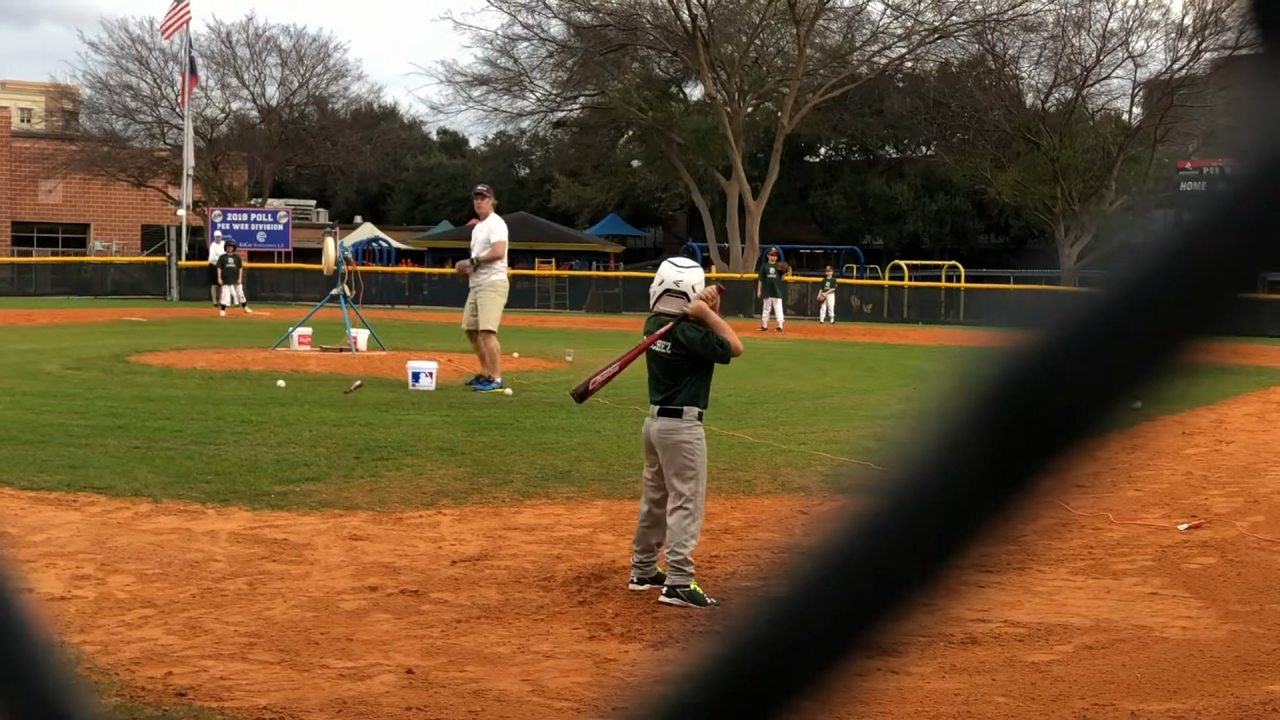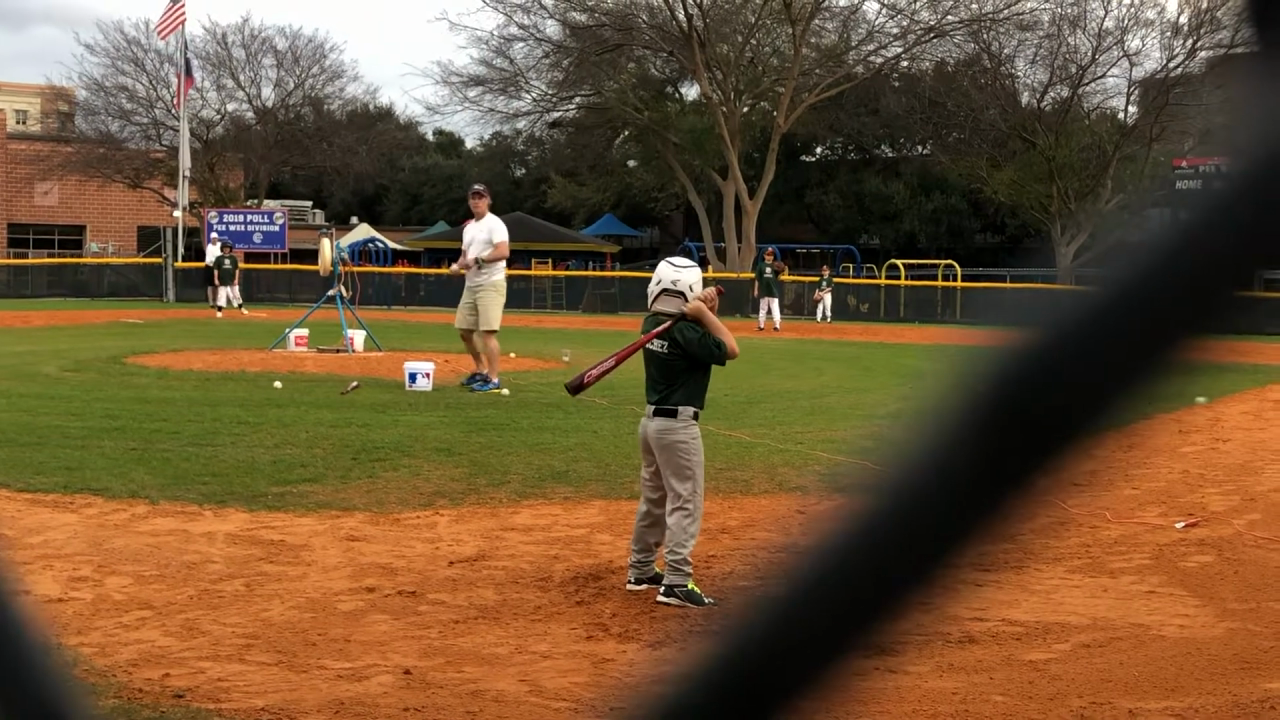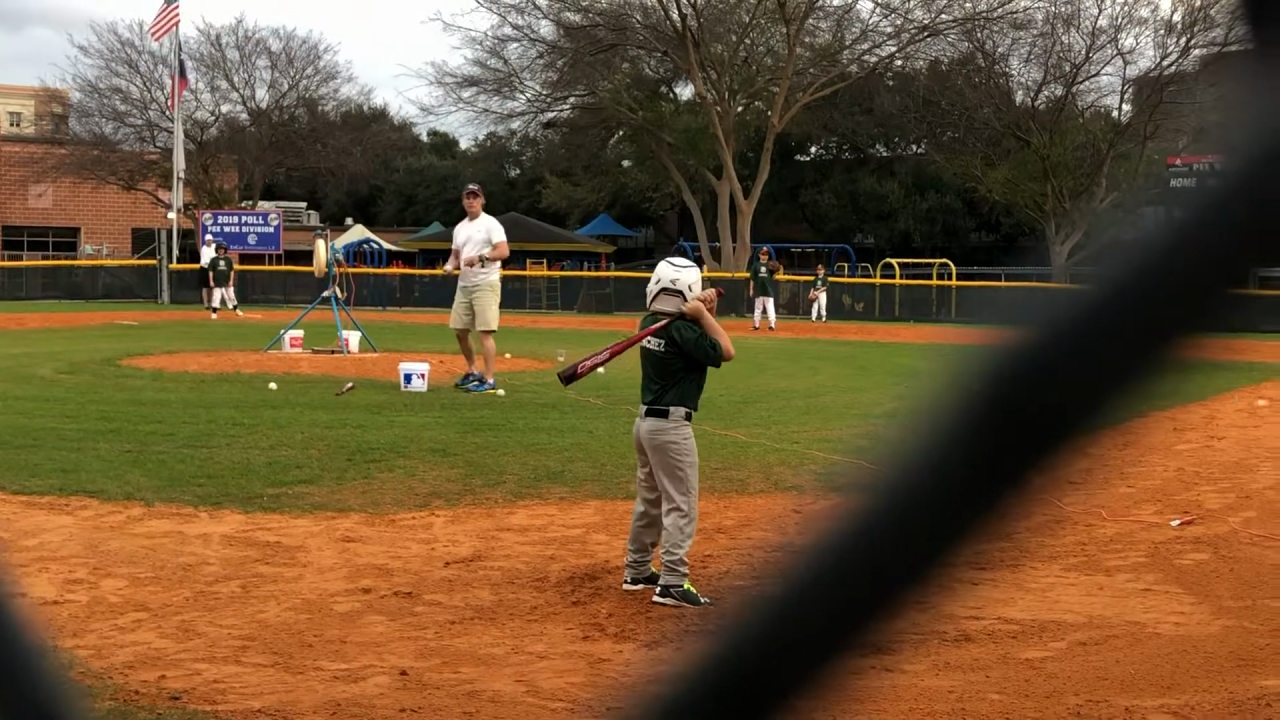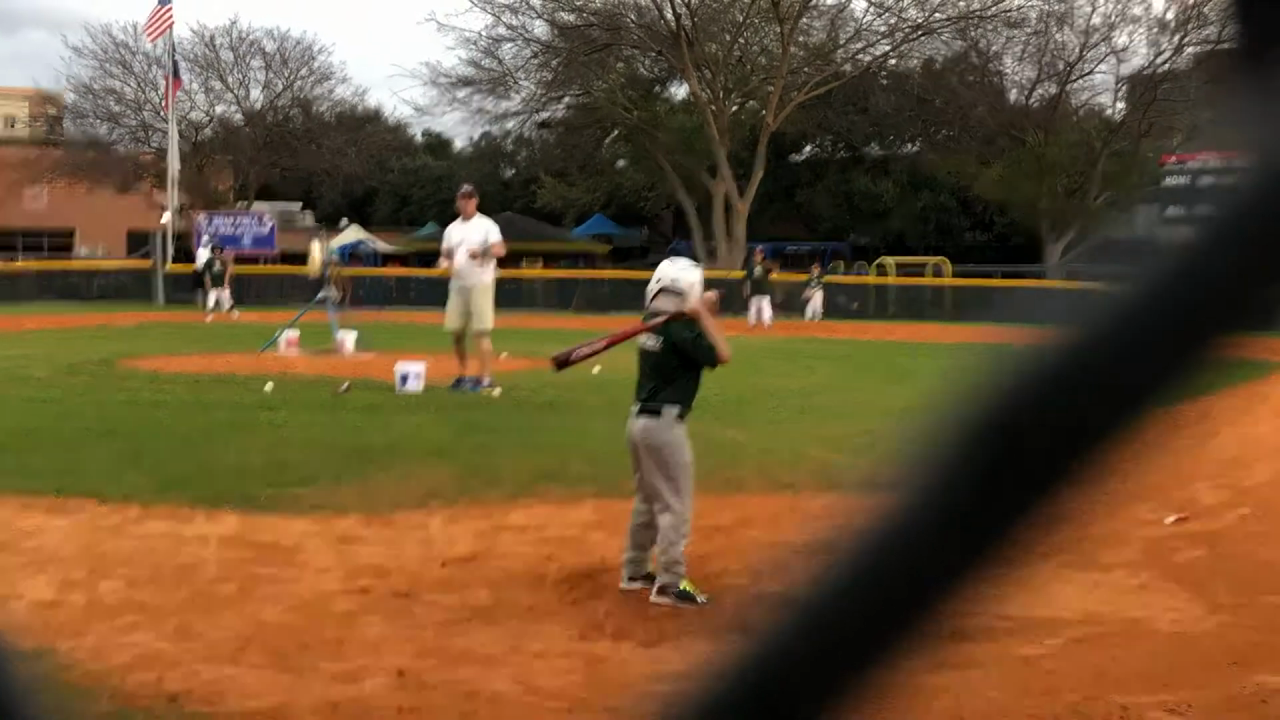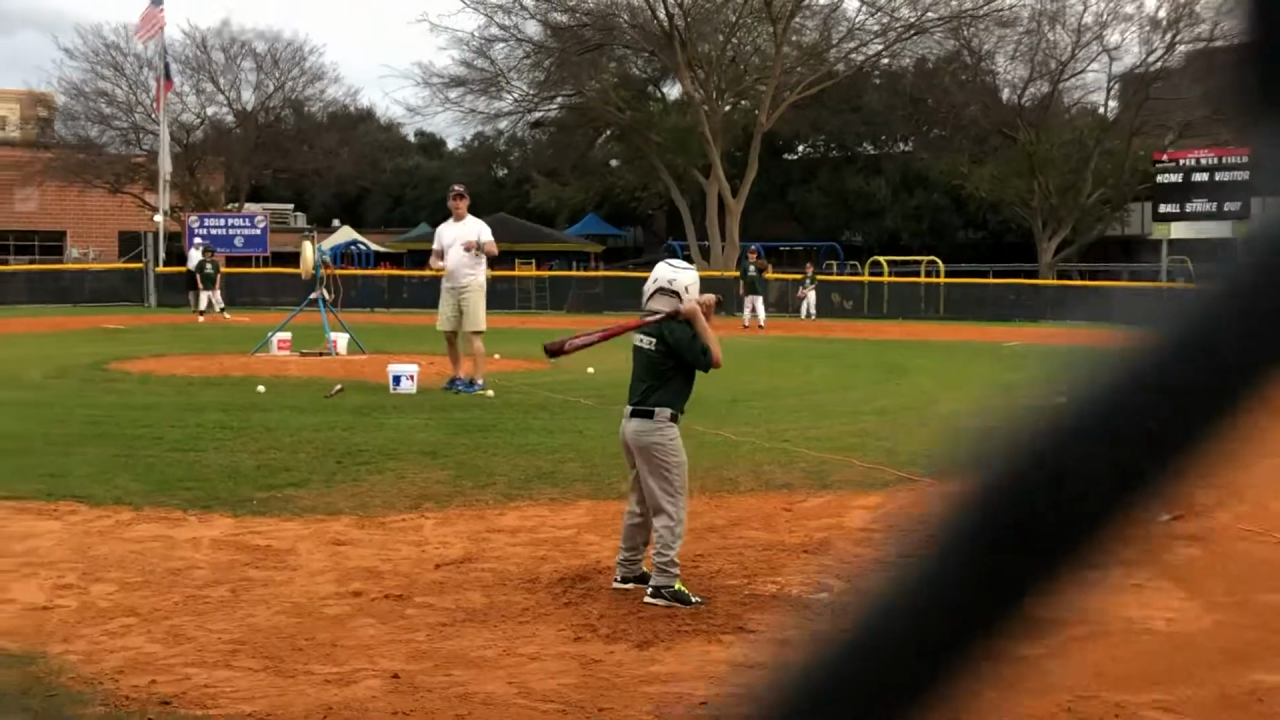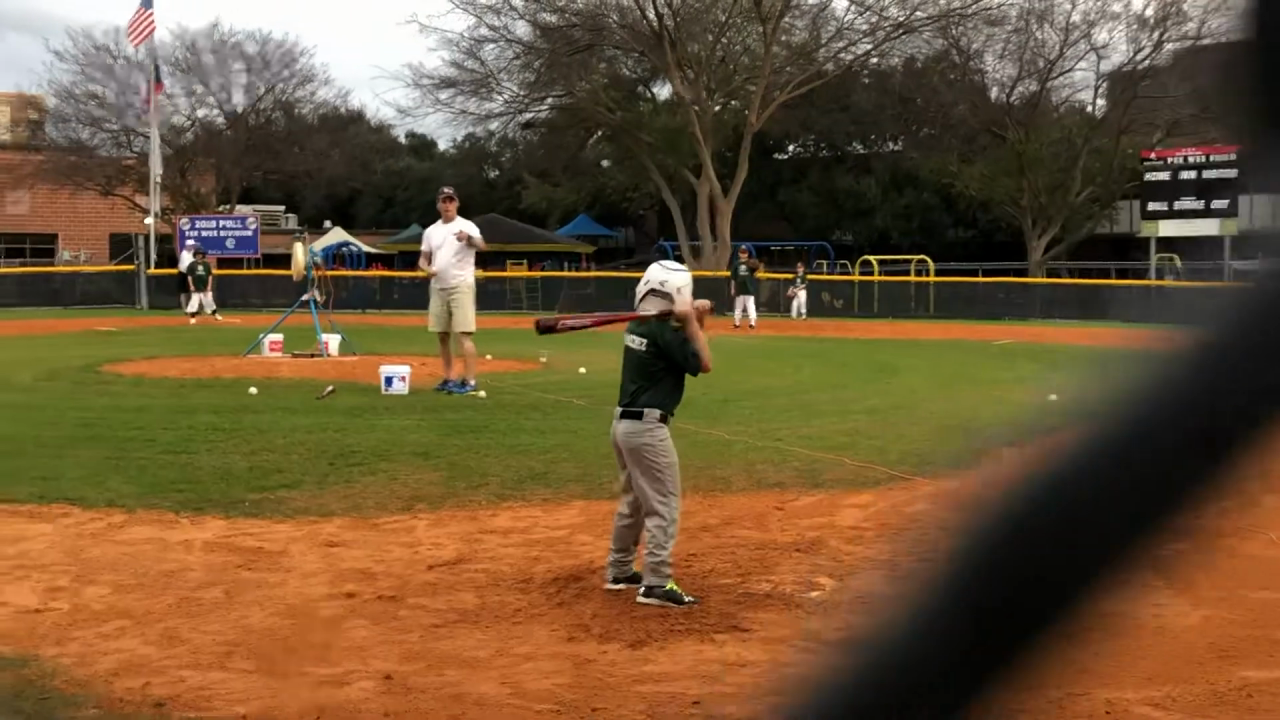
dt=0.1s
person 1, frame 1
left shoulder: (654, 323)
right shoulder: (685, 332)
left elbow: (702, 337)
right elbow: (734, 347)
left wrist: (709, 311)
right wrist: (707, 313)
left hip: (656, 421)
right hip: (682, 426)
left knee: (654, 499)
right knee: (686, 504)
left ankle: (642, 570)
right ankle: (678, 584)
person 1, frame 2
left shoulder: (651, 323)
right shoulder: (682, 331)
left elbow: (699, 339)
right elbow: (730, 350)
left wrist: (706, 312)
right wrist: (705, 314)
left hip: (652, 421)
right hip: (678, 426)
left knee: (653, 500)
right knee: (685, 503)
left ankle: (640, 571)
right ankle: (676, 583)
person 1, frame 3
left shoulder: (650, 323)
right shoulder: (679, 330)
left elbow: (695, 337)
right elbow: (726, 352)
left wrist: (704, 312)
right wrist: (703, 314)
left hip: (647, 422)
right hip: (671, 426)
left knee: (649, 501)
right knee: (680, 504)
left ankle: (637, 571)
right ankle: (672, 584)
person 1, frame 4
left shoulder: (651, 324)
right shoulder: (678, 329)
left elbow: (695, 343)
right elbow: (721, 355)
left wrist: (705, 315)
right wrist: (703, 316)
left hip: (641, 420)
right hip: (664, 425)
left knee: (648, 499)
right knee: (675, 504)
left ankle: (635, 569)
right ankle: (669, 583)
person 1, frame 5
left shoulder: (647, 325)
right shoulder: (673, 330)
left elbow: (689, 344)
right elbow: (714, 358)
left wrist: (702, 317)
right wrist: (699, 318)
left hip: (634, 422)
right hip: (657, 427)
left knee: (642, 501)
right knee: (669, 505)
left ankle: (628, 569)
right ankle: (663, 583)
person 1, frame 6
left shoulder: (636, 325)
right shoulder: (664, 332)
left elbow: (680, 347)
right elbow: (704, 364)
left wrist: (694, 321)
right wrist: (691, 322)
left hip: (624, 423)
right hip: (647, 428)
left knee: (633, 502)
right knee: (663, 505)
left ankle: (620, 570)
right ankle: (656, 583)
person 2, frame 1
left shoulder: (495, 223)
right shoulder: (478, 227)
left elbow: (498, 252)
left wrist: (472, 261)
right wrist: (467, 266)
left hip: (493, 284)
right hip: (478, 285)
left knee: (487, 332)
right knee: (471, 331)
left ankle: (496, 380)
right ankle: (486, 373)
person 2, frame 2
left shoulder: (495, 223)
right shoulder: (468, 227)
left elbow: (504, 252)
left wrist: (478, 260)
right wrist: (458, 265)
left hip: (491, 284)
right hip: (471, 286)
left knee: (487, 332)
right knee: (464, 330)
left ankle: (493, 380)
right ankle: (480, 371)
person 2, frame 3
left shoulder: (491, 224)
right shoulder: (460, 227)
left elbow: (504, 252)
right elbow: (455, 255)
left wrist: (481, 257)
right wrist: (450, 265)
left hip: (486, 284)
right hip: (464, 286)
left knee: (485, 332)
right knee: (460, 330)
left ankle: (489, 380)
right ankle: (472, 371)
person 2, frame 4
left shoulder: (486, 225)
right shoulder: (451, 228)
left elbow: (501, 251)
right elbow: (444, 256)
left wrist: (482, 252)
right wrist: (443, 264)
left hip: (481, 286)
right hip: (457, 287)
left knee: (481, 333)
right knee: (456, 332)
left ankle: (485, 380)
right ankle: (464, 375)
person 2, frame 5
left shoulder: (478, 225)
right shoulder: (442, 229)
left elbow: (493, 250)
right elbow: (434, 257)
left wrist: (477, 246)
right wrist: (436, 264)
left hip: (472, 286)
right hip: (449, 288)
left knee: (473, 334)
right knee: (449, 334)
left ankle: (478, 381)
right ankle: (457, 377)
person 2, frame 6
left shoulder: (467, 226)
right shoulder: (430, 231)
left elbow: (482, 246)
right elbow: (423, 259)
left wrist: (469, 238)
right wrist: (427, 268)
left hip: (462, 287)
right hip: (438, 289)
left knee: (463, 334)
right knee: (443, 335)
left ankle: (470, 381)
right ankle: (450, 378)
